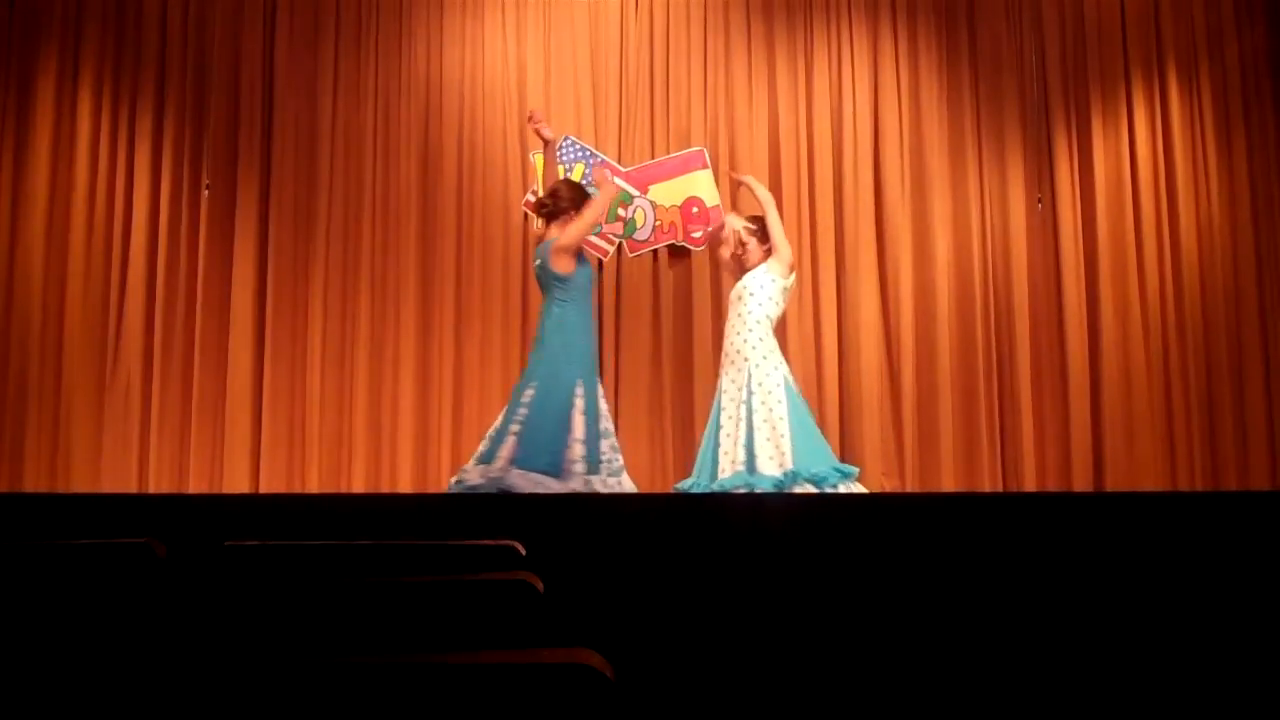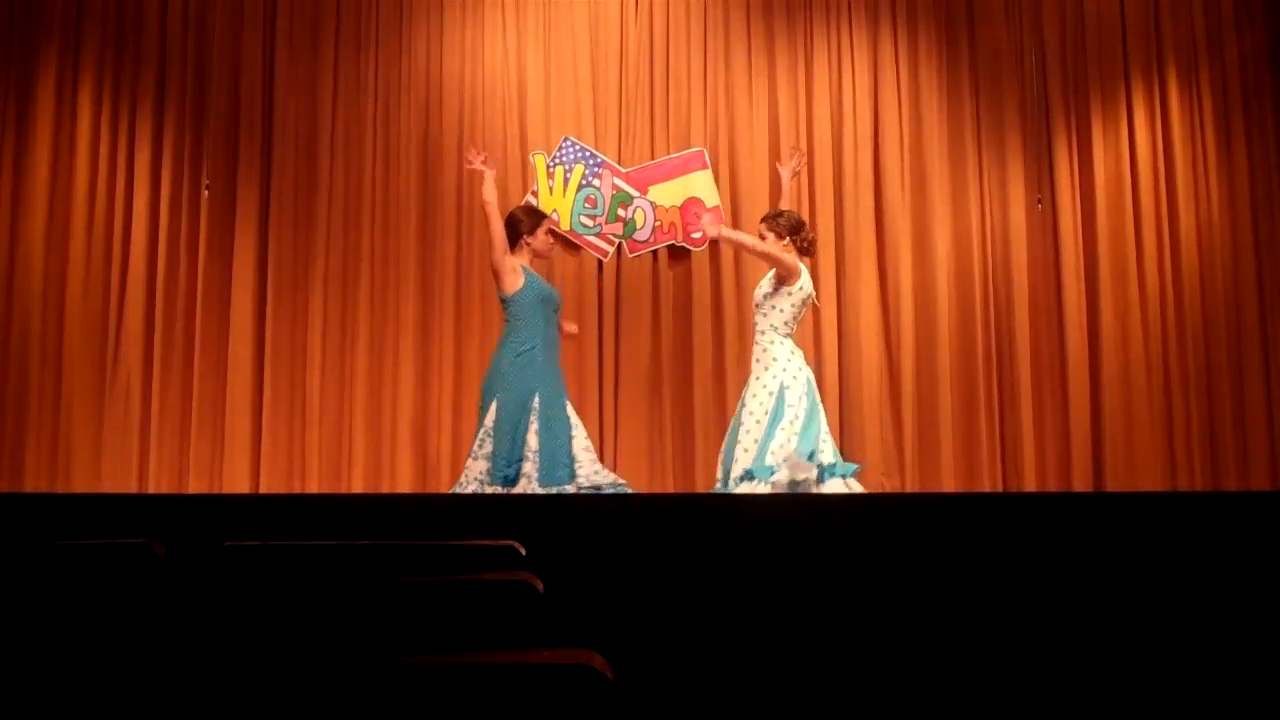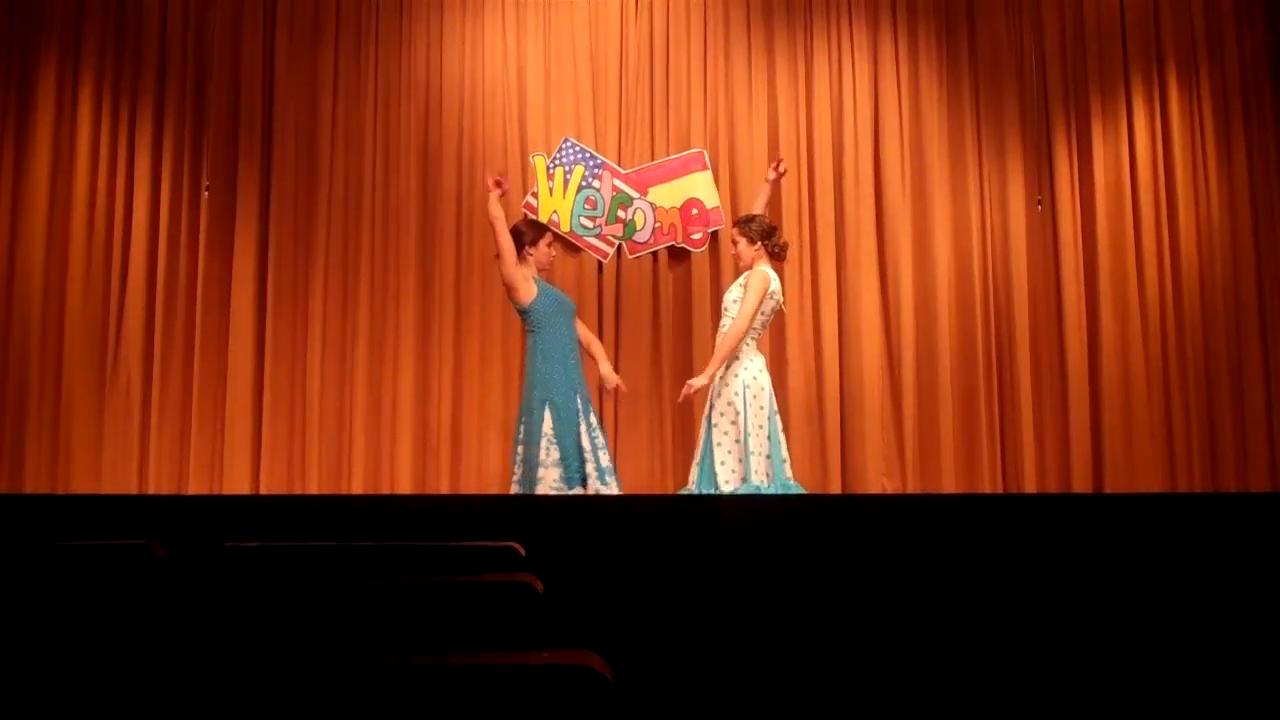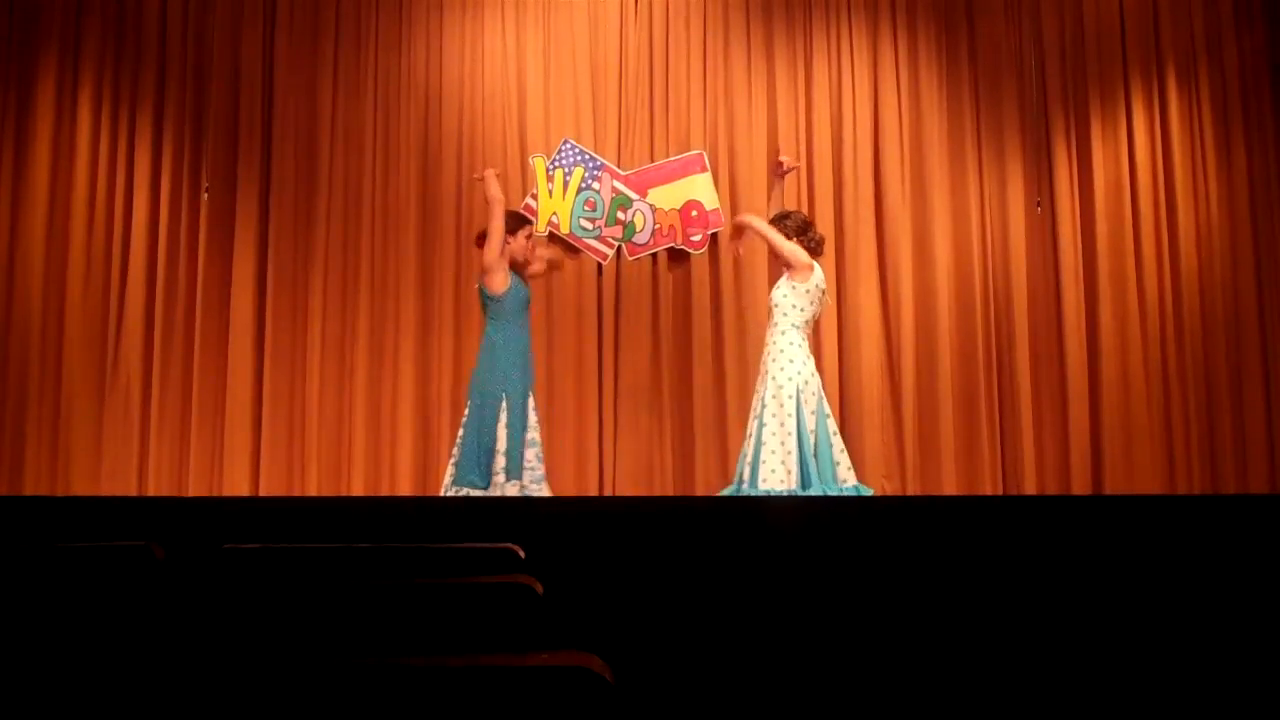
dt=0.7s
person 1, frame 1
left shoulder: (546, 244)
right shoulder: (563, 246)
left elbow: (551, 193)
right elbow: (604, 201)
left wrist: (549, 145)
right wrist: (605, 182)
left hip: (550, 357)
right hip: (567, 358)
left knee: (540, 438)
right knee: (564, 440)
person 1, frame 2
left shoulder: (533, 278)
right shoulder: (507, 268)
right elbow: (489, 205)
left wrist: (560, 326)
right wrist: (488, 173)
left hip: (543, 384)
right hip: (516, 381)
left knee: (550, 463)
right knee: (510, 463)
person 1, frame 3
left shoulder: (547, 292)
right shoulder: (518, 282)
left elbow: (582, 333)
right elbow: (497, 221)
left wrist: (605, 367)
right wrist: (494, 195)
left hip: (571, 391)
right hip: (548, 390)
left knee: (582, 468)
right knee: (553, 471)
person 1, frame 4
left shoulder: (511, 275)
right shoulder: (493, 269)
left elbow: (549, 262)
right elbow: (496, 204)
left wrist: (544, 257)
right wrist: (490, 178)
left hip: (509, 382)
right hip: (500, 383)
left knee: (493, 467)
right knee: (505, 467)
person 2, frame 1
left shoulder: (781, 267)
right shoulder: (744, 278)
left elbow: (768, 202)
right elbow: (718, 245)
left wrist: (747, 181)
right wrist: (725, 225)
left hip: (762, 367)
right hip: (735, 373)
left knee: (769, 449)
right knee: (736, 455)
person 2, frame 2
left shoulder: (791, 268)
right shoulder: (788, 270)
left elbow: (759, 249)
right elbow: (783, 223)
left wrist: (722, 233)
right wrist: (785, 182)
left hip: (780, 372)
right hip: (773, 370)
left knee: (771, 455)
right knee: (760, 455)
person 2, frame 3
left shoulder: (760, 276)
right shoulder: (761, 275)
left elbow: (740, 327)
right elbow: (754, 225)
left wrist: (707, 374)
right wrist: (769, 185)
left hip: (740, 375)
right hip: (740, 373)
left knee: (740, 461)
right knee: (737, 459)
person 2, frame 4
left shoulder: (805, 267)
right shoulder: (796, 273)
left elbow: (757, 224)
right elbow: (773, 222)
left wrist: (740, 227)
right wrist: (779, 179)
left hip: (789, 373)
right hip: (783, 372)
left knee: (780, 462)
right knee: (790, 459)
